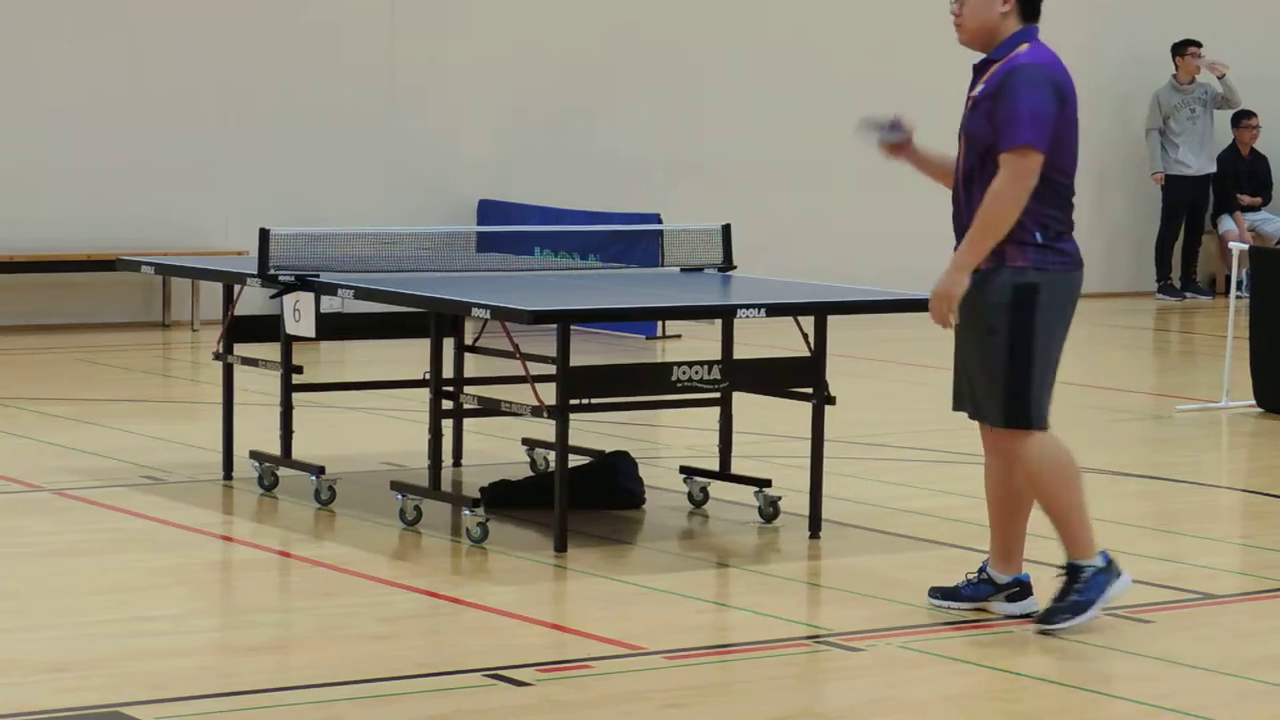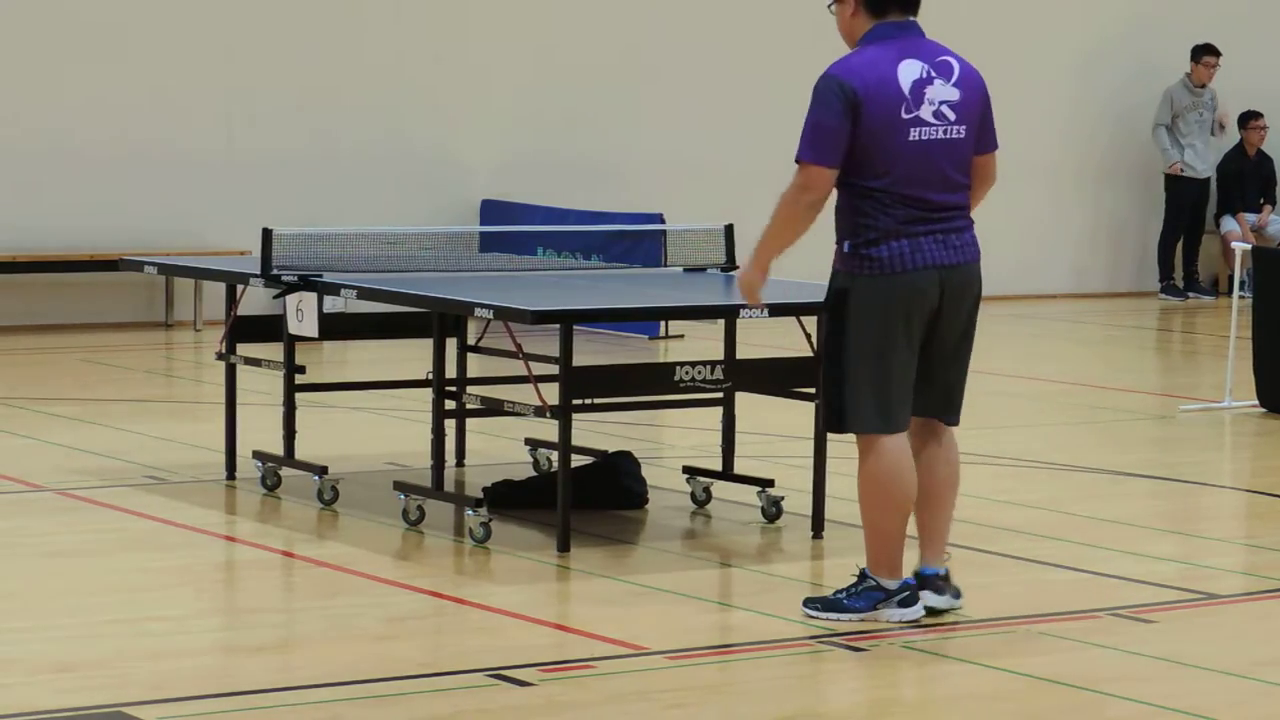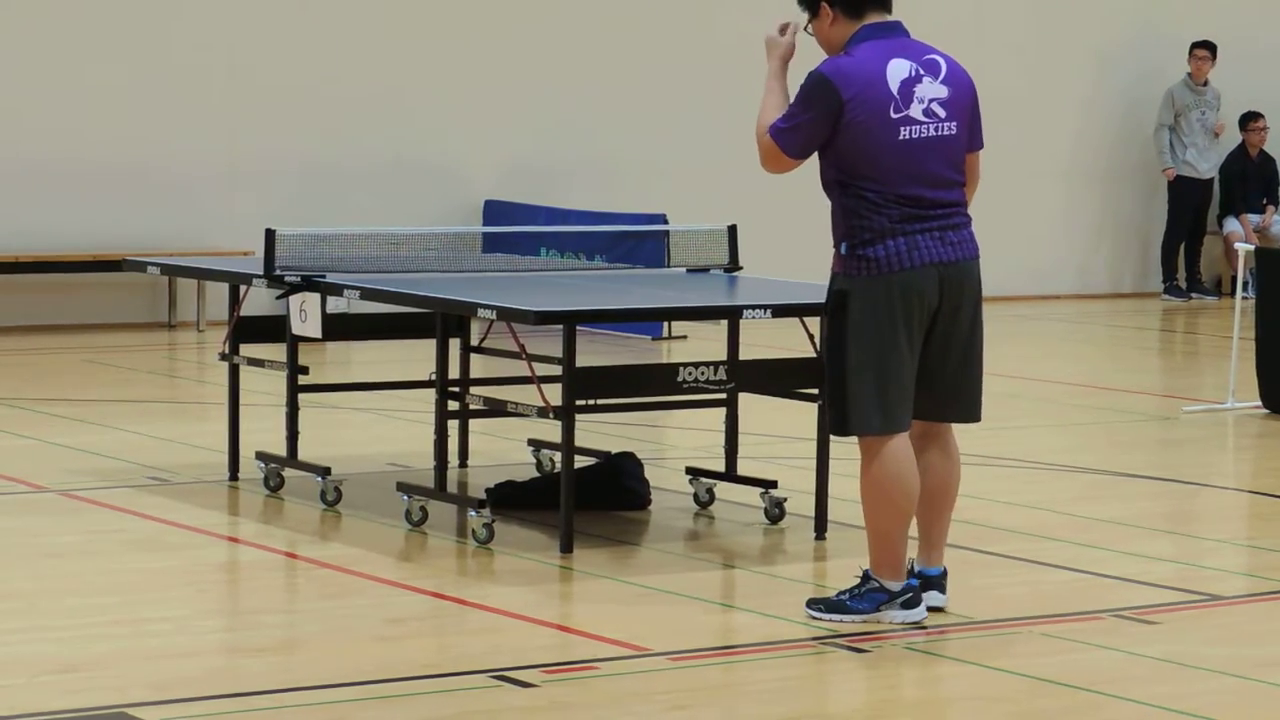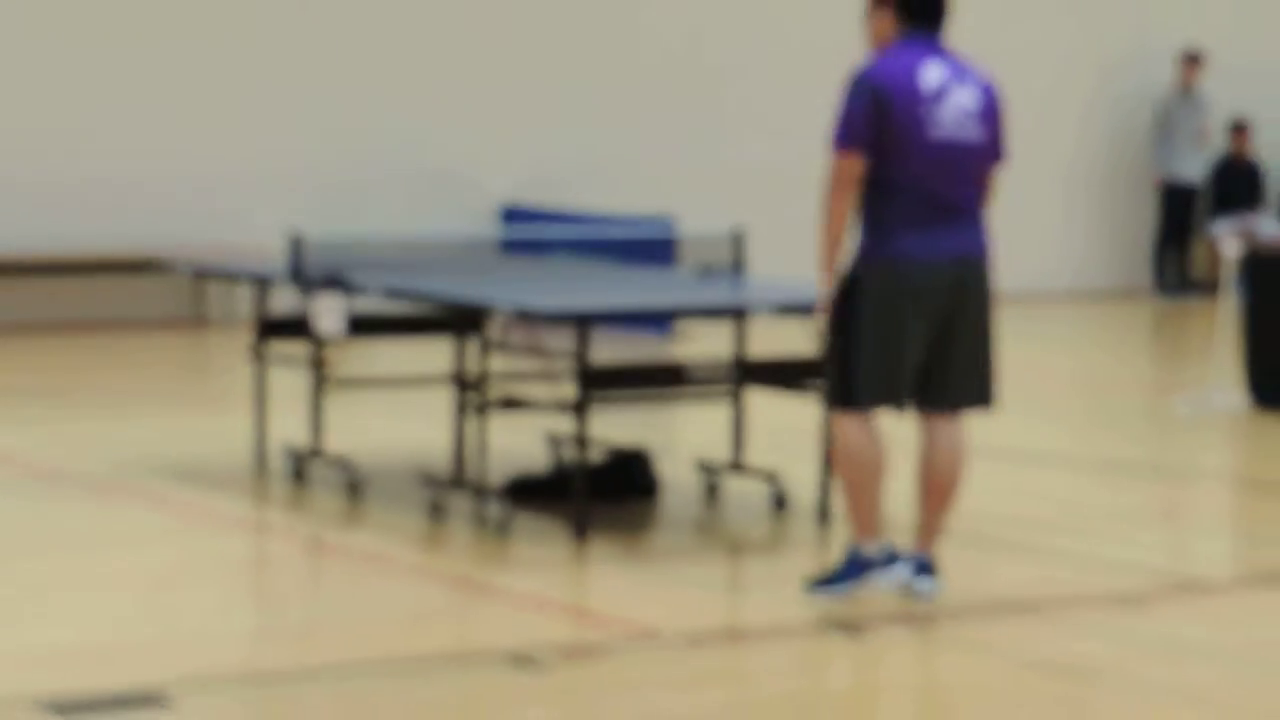
dt=1s
person 1, frame 1
left shoulder: (1029, 71)
right shoulder: (1000, 74)
left elbow: (1018, 181)
left wrist: (958, 268)
right wrist: (915, 156)
left hip: (1025, 273)
right hip: (1007, 274)
left knee: (1018, 427)
right knee: (1001, 426)
left ankle: (1091, 563)
right ankle: (1005, 575)
person 1, frame 2
left shoulder: (847, 78)
right shoulder: (964, 74)
left elbow: (811, 189)
right elbow: (984, 175)
left wrist: (760, 261)
left hip: (879, 273)
right hip: (957, 266)
left knee: (883, 430)
right knee: (931, 424)
left ankle: (887, 585)
right ankle: (933, 571)
person 1, frame 3
left shoulder: (837, 78)
right shoulder: (952, 72)
left elbow: (774, 155)
left wrist: (775, 66)
left hip: (880, 273)
right hip: (956, 264)
left knee: (884, 432)
right knee: (933, 426)
left ankle: (890, 586)
right ankle: (930, 572)
person 1, frame 4
left shoulder: (877, 79)
right shoulder: (978, 86)
left elbow: (847, 179)
left wrist: (828, 268)
left hip: (894, 266)
right hip: (964, 264)
left knee: (851, 404)
right knee: (943, 413)
left ankle: (872, 549)
right ankle: (924, 556)
person 2, frame 1
left shoulder: (1206, 91)
right shoulder: (1162, 95)
left elbow: (1235, 103)
right elbow: (1153, 133)
left wrist: (1222, 76)
right wrist: (1156, 168)
left hip: (1203, 172)
right hip: (1175, 173)
left knee: (1195, 230)
right knee: (1171, 229)
left ankle: (1189, 281)
right ankle: (1164, 283)
person 2, frame 2
left shoulder: (1211, 95)
right shoulder: (1173, 92)
left elbow: (1210, 130)
right elbow: (1159, 128)
left wrist: (1220, 125)
right wrist: (1171, 158)
left hip: (1204, 172)
right hip: (1179, 173)
left knee: (1196, 230)
right knee: (1174, 229)
left ankle: (1191, 281)
right ankle: (1166, 283)
person 2, frame 3
left shoulder: (1215, 95)
right shoulder: (1175, 92)
right elbow: (1162, 129)
left wrist: (1218, 131)
right wrist: (1166, 163)
left hip: (1207, 172)
right hip: (1182, 173)
left knee: (1197, 232)
right knee: (1177, 230)
left ankle: (1194, 281)
right ankle: (1170, 283)
person 2, frame 4
left shoulder: (1202, 102)
right shoulder: (1169, 101)
right elbow: (1158, 136)
left wrist: (1205, 135)
right wrist: (1160, 171)
left hip: (1194, 177)
right hip: (1173, 178)
left knee: (1185, 231)
right knee: (1169, 230)
left ankle: (1181, 280)
right ankle: (1163, 280)
